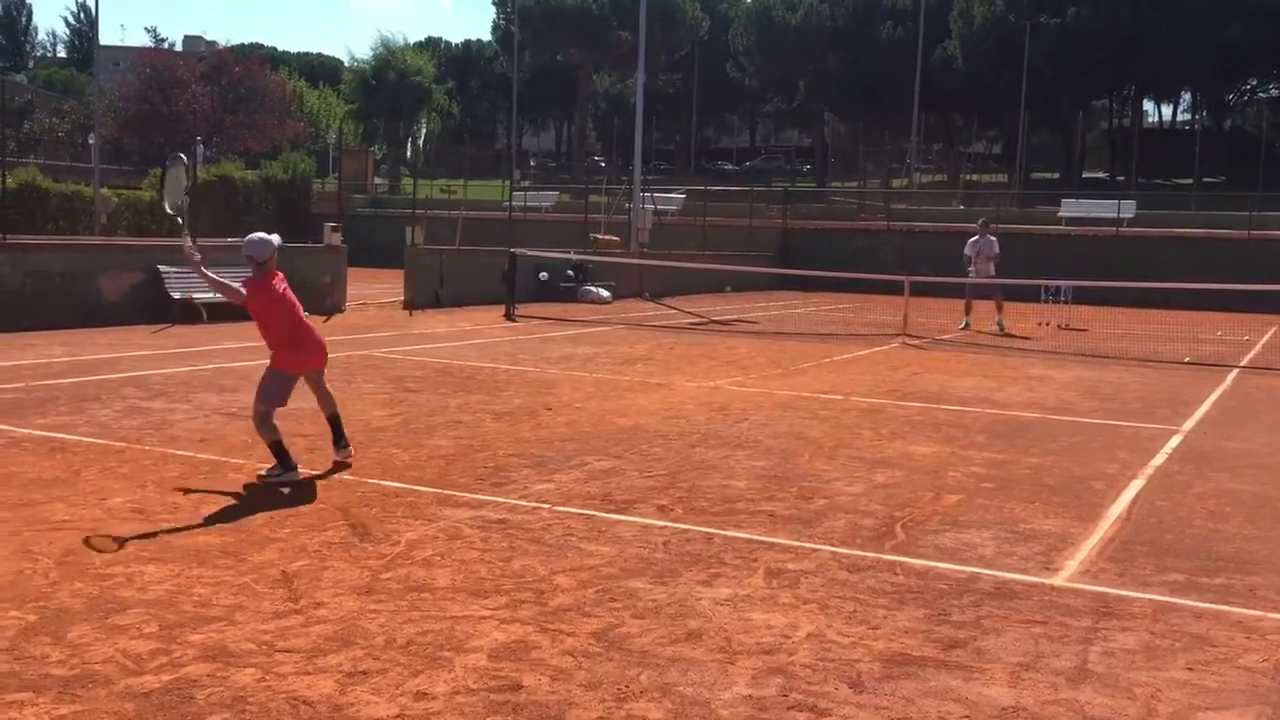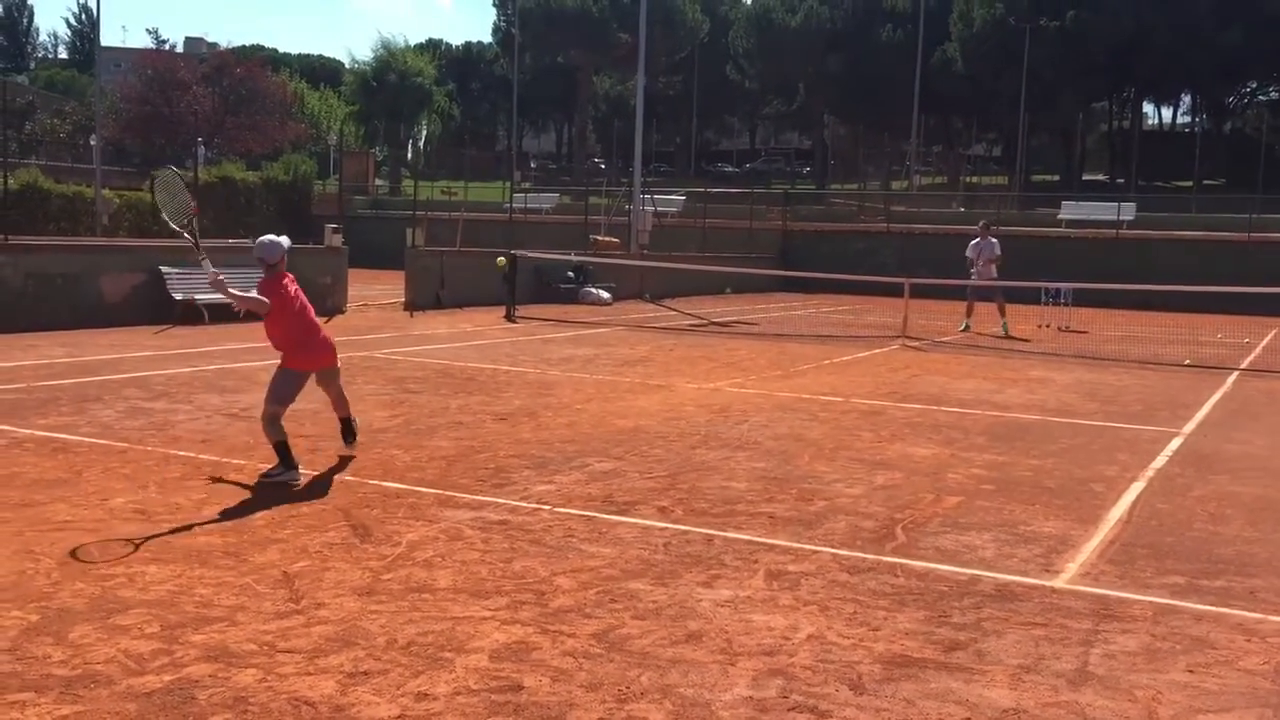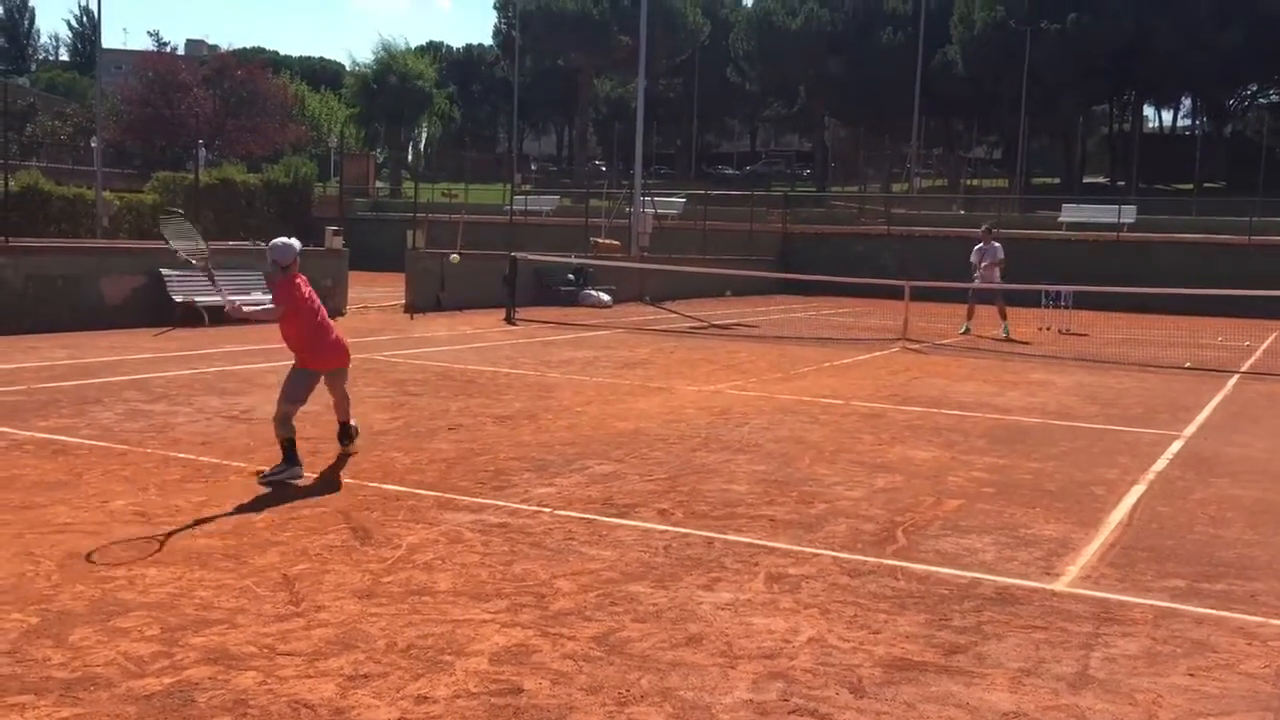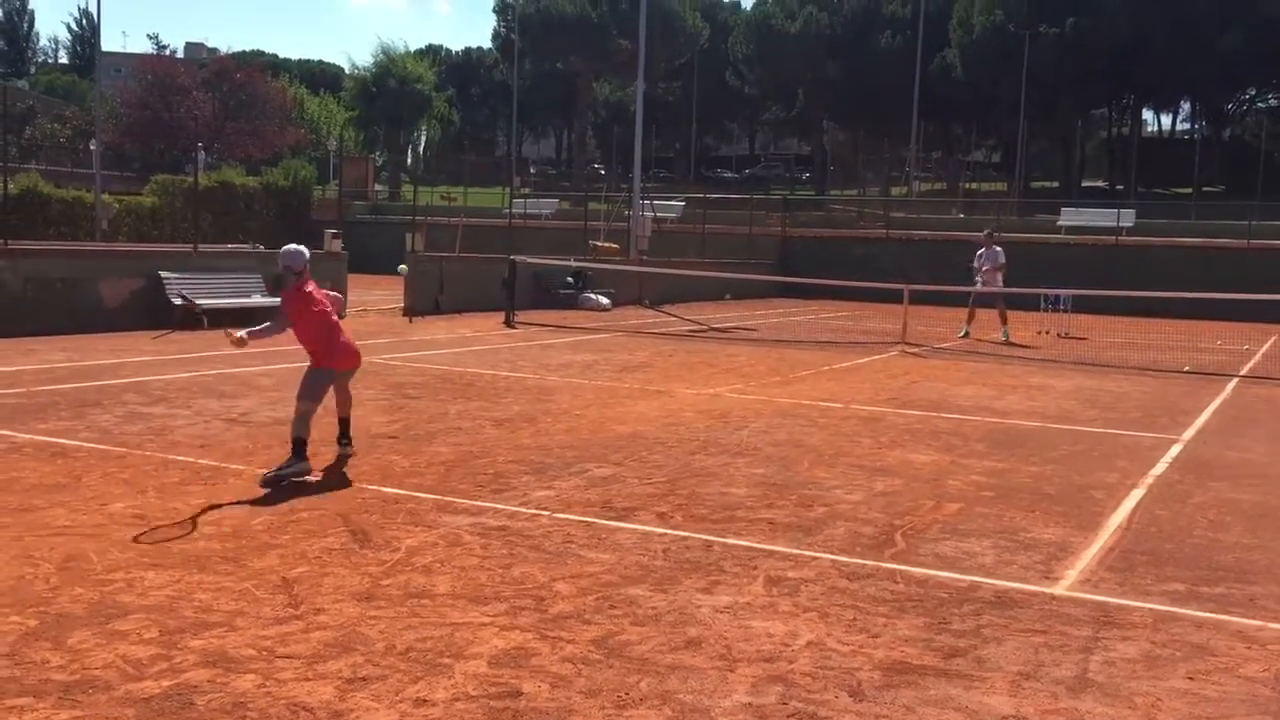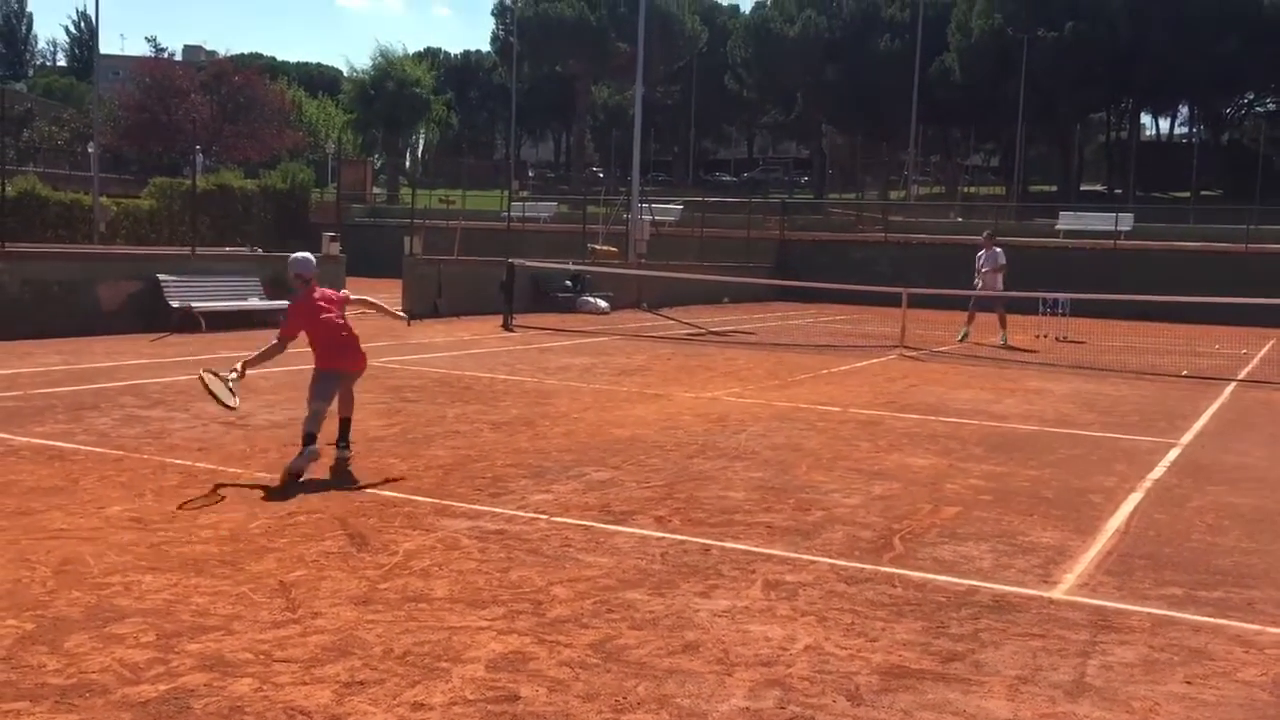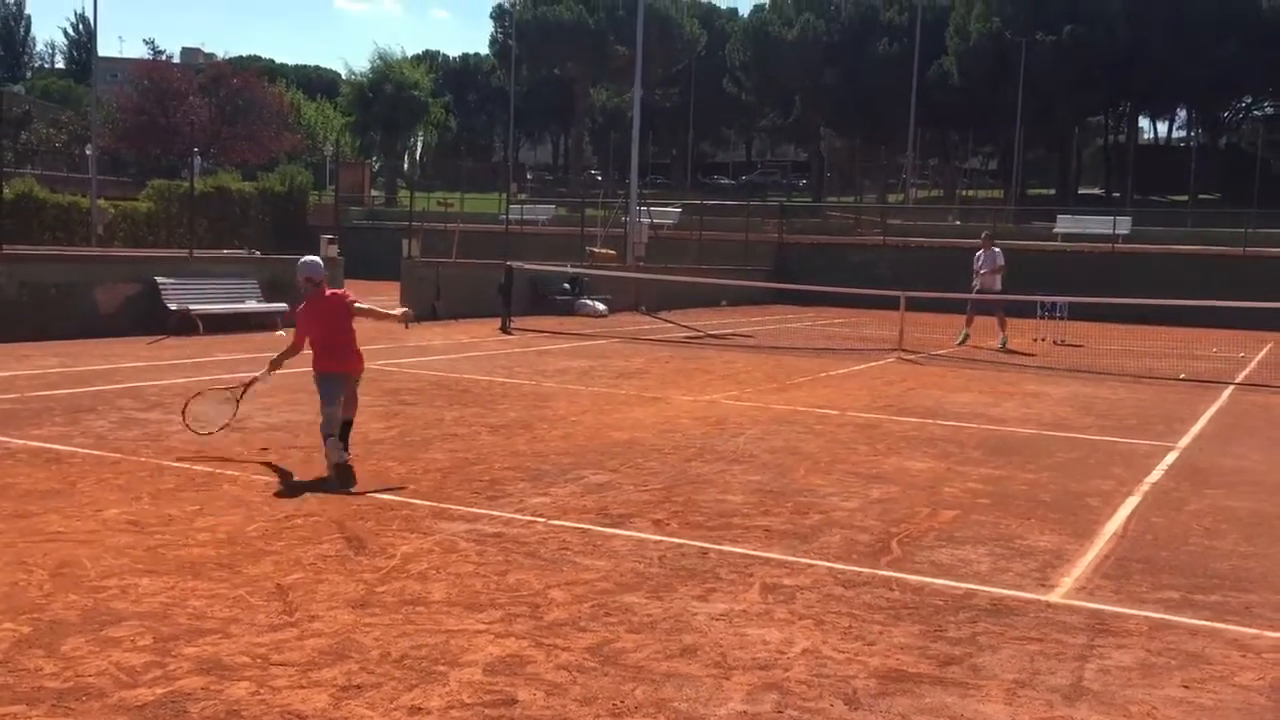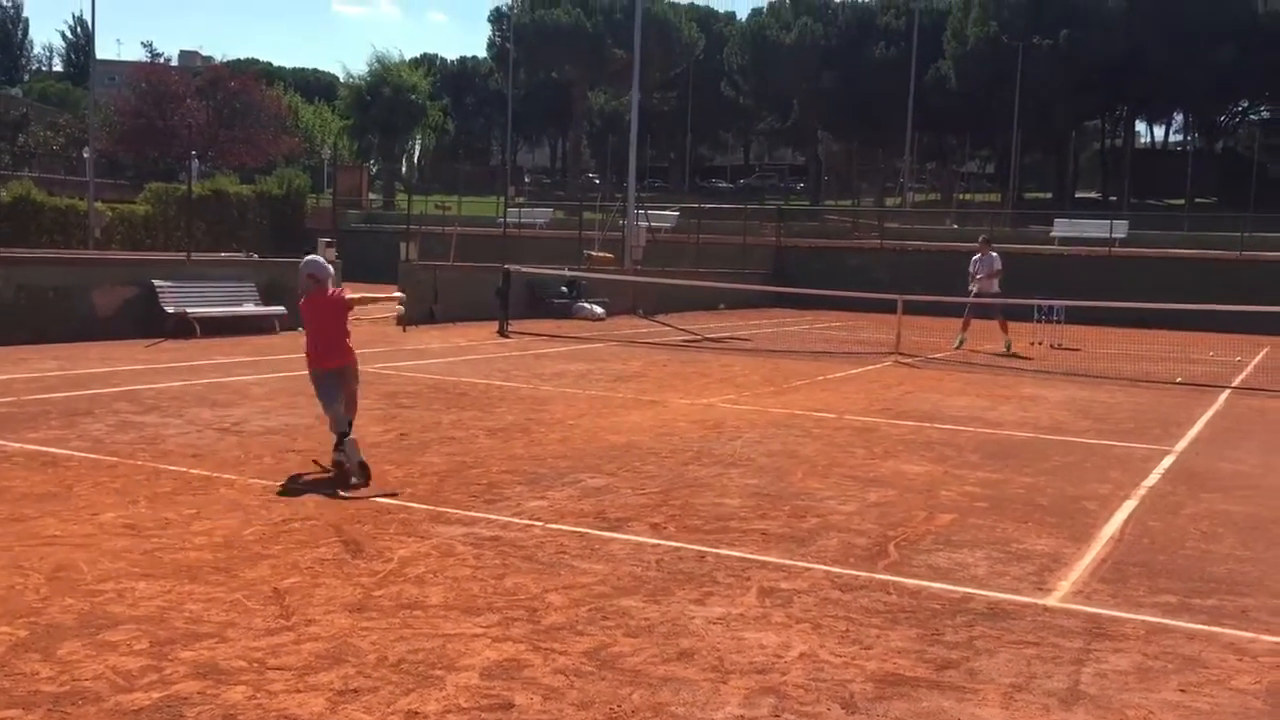
dt=0.1s
person 1, frame 1
left shoulder: (258, 286)
right shoulder: (276, 277)
left elbow: (242, 297)
left wrist: (202, 271)
left hip: (288, 357)
right hip: (316, 349)
left knee: (261, 415)
right knee: (319, 388)
left ankle: (285, 465)
right ankle: (341, 445)
person 1, frame 2
left shoulder: (270, 286)
right shoulder: (287, 280)
left elbow: (263, 306)
left wrist: (228, 292)
left hip: (298, 358)
right hip: (325, 349)
left knee: (271, 415)
right knee: (333, 389)
left ankle: (287, 464)
right ankle: (349, 436)
person 1, frame 3
left shoulder: (284, 288)
right shoulder: (300, 281)
left elbow: (278, 311)
left wrist: (244, 311)
left hip: (312, 357)
right hip: (338, 350)
left knee: (283, 414)
right knee: (337, 390)
left ankle: (290, 462)
right ankle: (346, 438)
person 1, frame 4
left shoulder: (290, 296)
right shoulder: (313, 289)
left elbow: (281, 323)
right elbow: (340, 300)
left wrist: (245, 334)
right wrist: (338, 310)
left hip: (325, 359)
right hip: (349, 354)
left knee: (303, 411)
right knee: (341, 389)
left ankle: (298, 460)
right ankle: (345, 440)
person 1, frame 5
left shoulder: (297, 308)
right shoulder: (330, 295)
left elbow: (279, 347)
right elbow: (361, 301)
left wrist: (246, 364)
right wrist: (391, 313)
left hip: (331, 362)
right hip: (356, 358)
left knee: (316, 411)
right knee: (345, 390)
left ankle: (308, 449)
right ankle: (343, 444)
person 1, frame 6
left shoulder: (302, 312)
right shoulder: (341, 297)
left elbow: (295, 347)
right elbow: (359, 309)
left wrist: (277, 360)
right wrist: (393, 314)
left hip: (325, 366)
right hip: (351, 360)
left knee: (330, 414)
right knee: (349, 396)
left ankle: (332, 442)
right ankle: (341, 445)
person 1, frame 7
left shoulder: (304, 305)
right shoulder: (337, 296)
right elbow: (352, 300)
right wrist: (389, 297)
left hip: (318, 363)
right hip: (343, 357)
left knee: (335, 412)
right knee: (349, 399)
left ankle: (345, 442)
right ankle: (342, 450)
